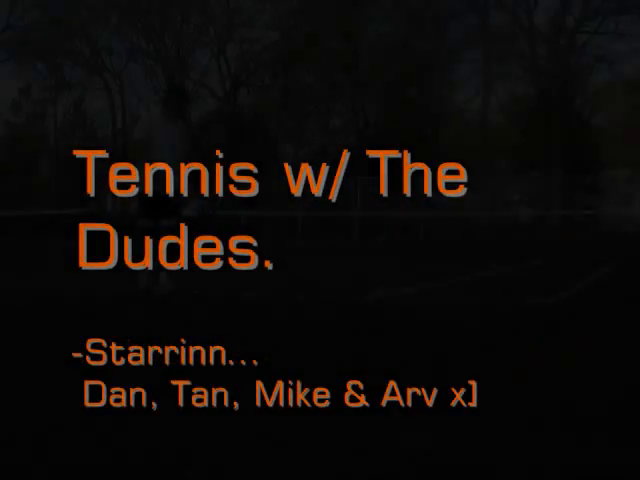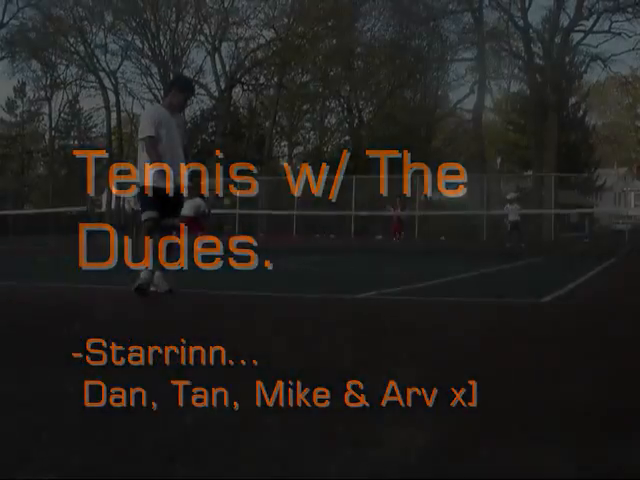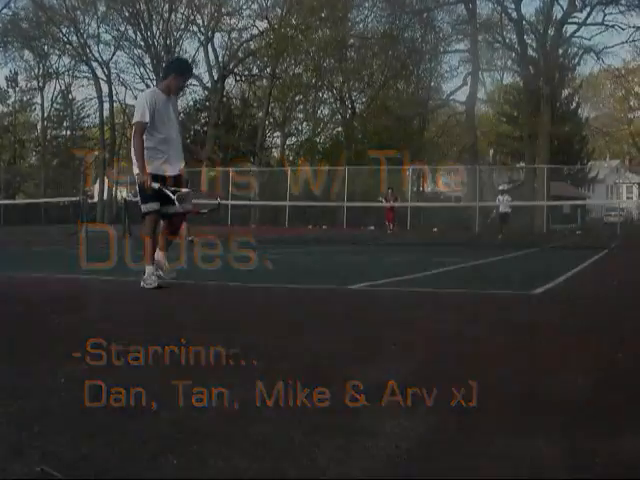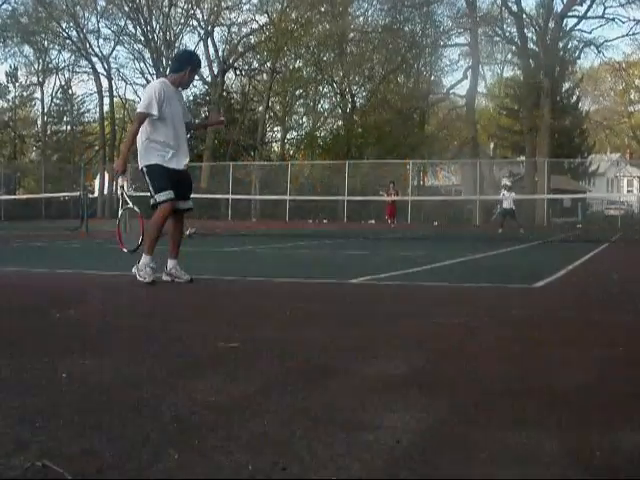
dt=0.4s
person 1, frame 1
left shoulder: (181, 126)
right shoulder: (151, 123)
right elbow: (146, 155)
right wrist: (158, 179)
left hip: (173, 187)
right hip: (151, 186)
left knee: (169, 230)
right knee: (148, 229)
left ankle: (163, 275)
right ankle: (150, 269)
person 1, frame 2
left shoulder: (178, 119)
right shoulder: (151, 113)
right elbow: (150, 148)
left wrist: (182, 180)
right wrist: (166, 177)
left hip: (173, 184)
right hip: (152, 181)
right knee: (150, 223)
left ankle: (157, 273)
right ankle: (146, 273)
person 1, frame 3
left shoulder: (172, 102)
right shoulder: (148, 98)
right elbow: (138, 136)
left wrist: (180, 172)
right wrist: (142, 170)
left hip: (172, 170)
right hip: (150, 169)
left knee: (177, 215)
right knee: (153, 215)
left ankle: (160, 255)
right ankle: (149, 271)
person 1, frame 4
left shoulder: (178, 94)
right shoulder: (158, 88)
right elbow: (137, 123)
left wrist: (210, 122)
right wrist: (122, 157)
left hip: (176, 163)
right hip: (154, 160)
left knee: (179, 211)
right knee: (166, 207)
left ankle: (173, 266)
right ankle: (144, 263)
